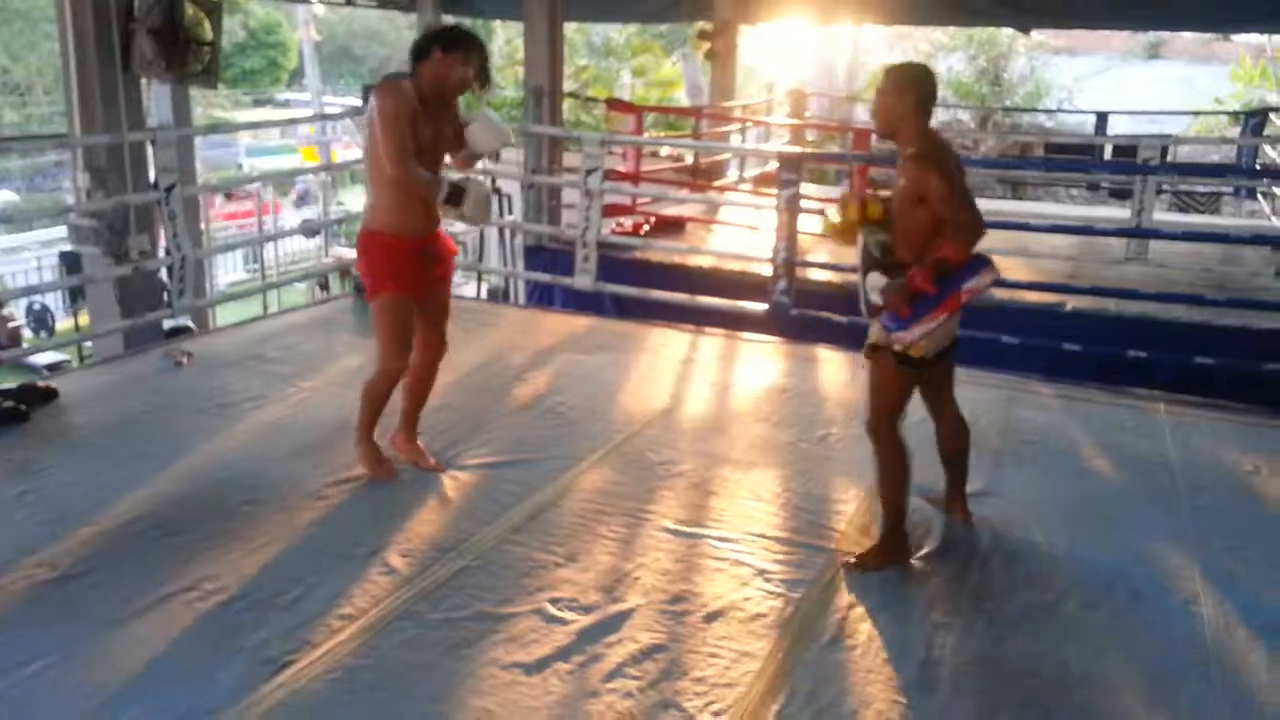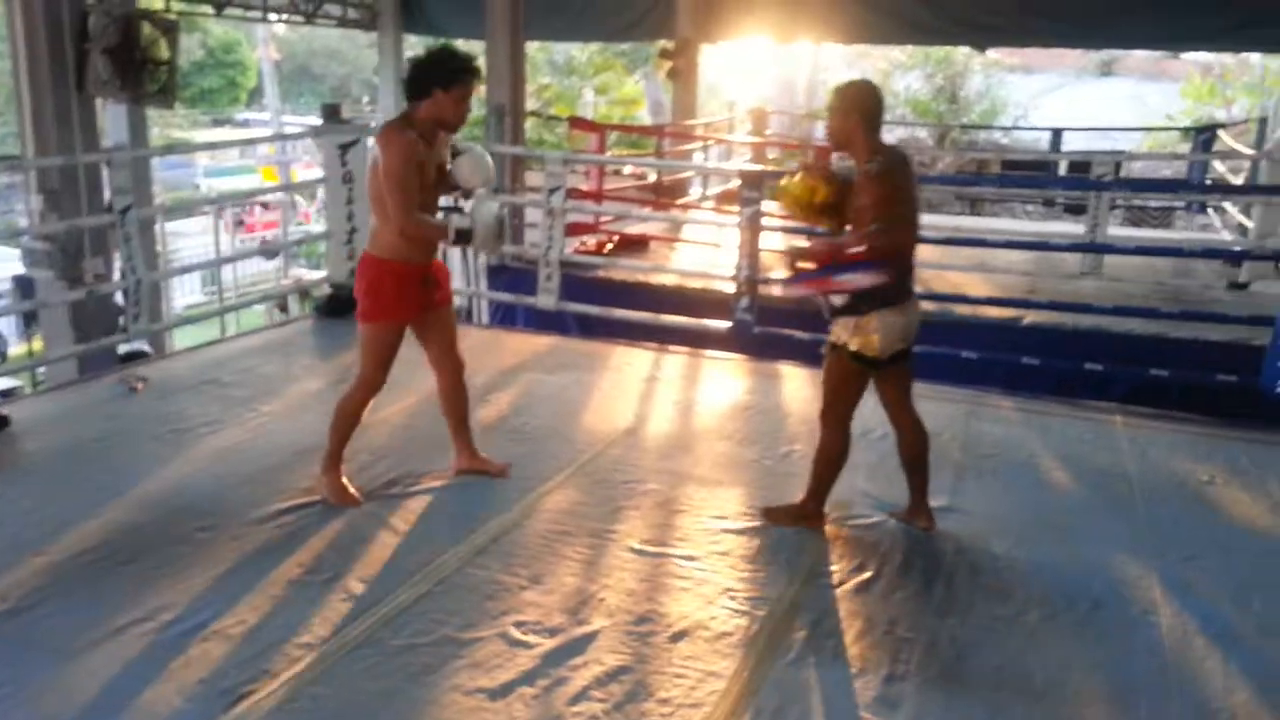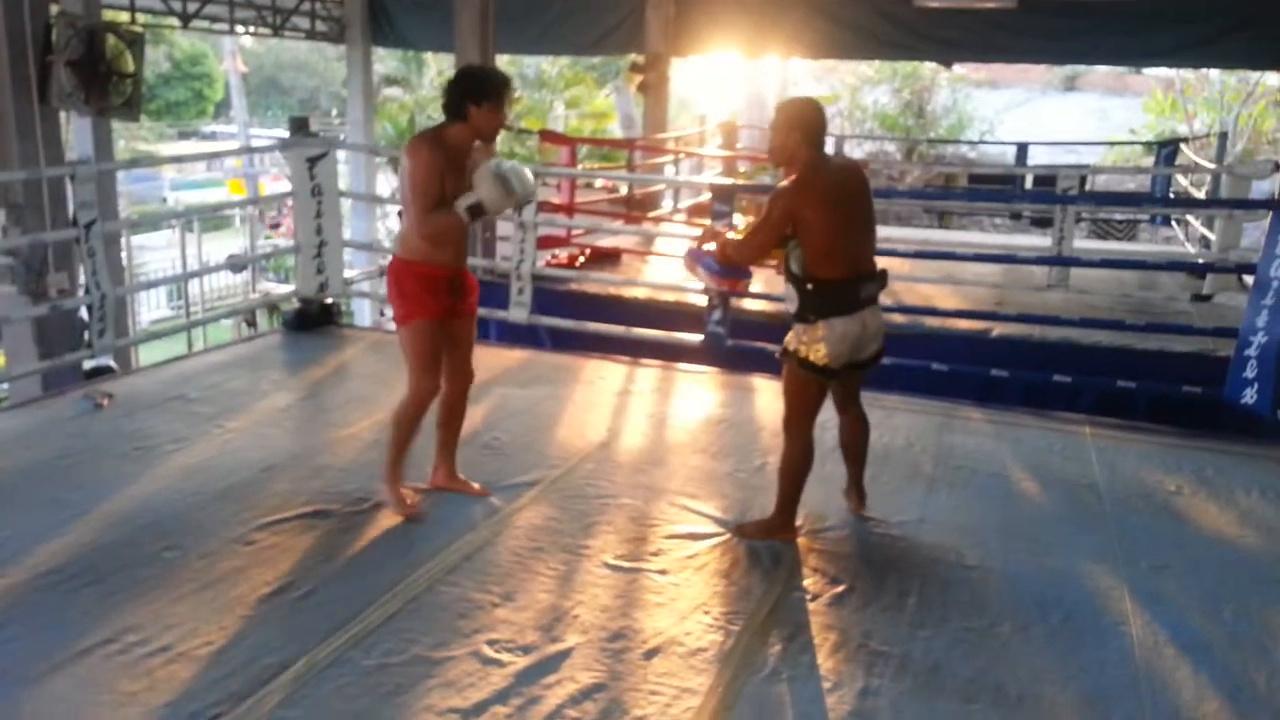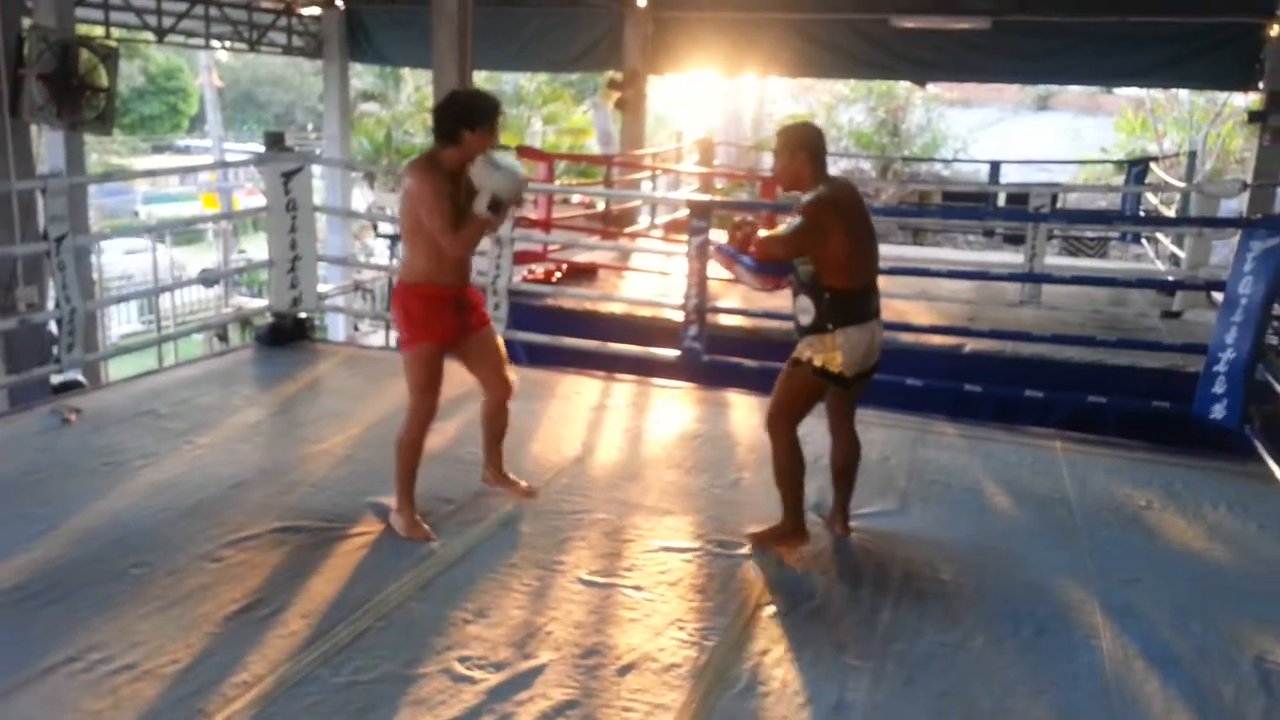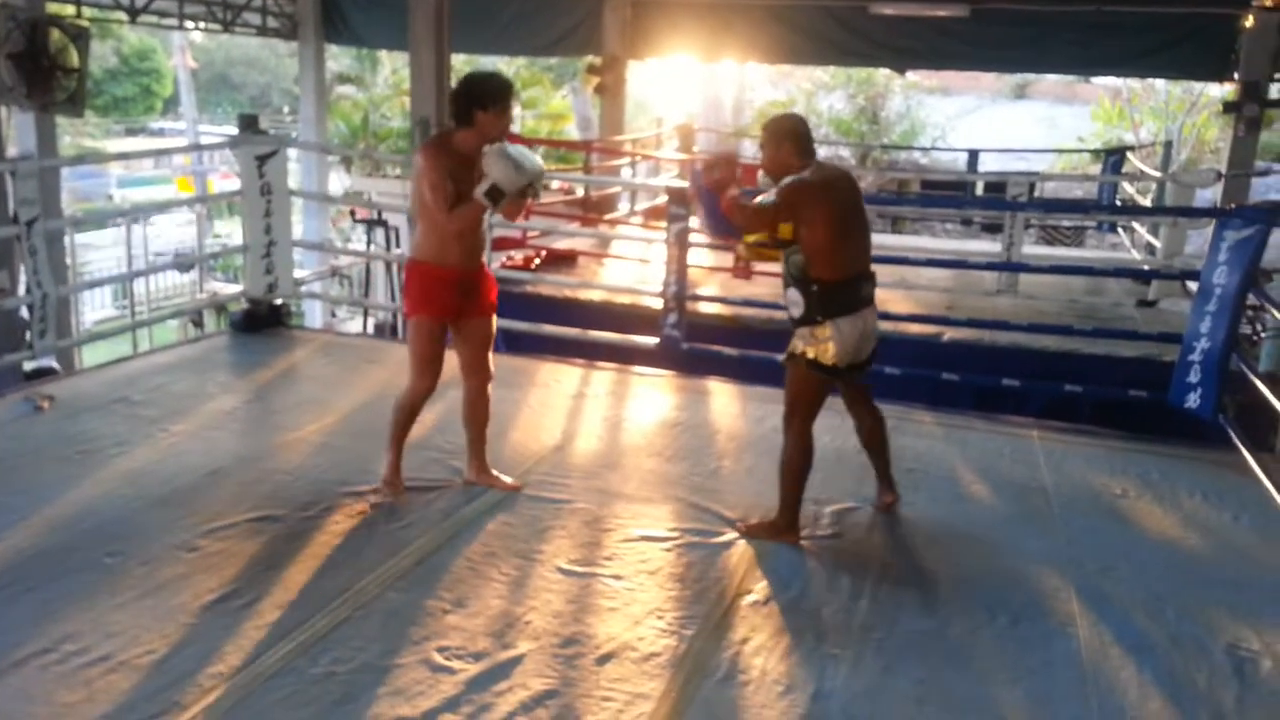
dt=0.4s
person 1, frame 1
left shoulder: (922, 162)
right shoulder: (931, 153)
left elbow: (969, 227)
left wrist: (914, 282)
right wrist: (879, 214)
left hip: (914, 311)
left knee: (881, 425)
right knee: (943, 406)
left ankle: (893, 540)
right ankle: (956, 499)
person 1, frame 2
left shoulder: (874, 175)
right shoulder: (890, 162)
left elbow: (879, 240)
left hip: (867, 314)
right hip: (895, 308)
left knee: (834, 417)
right knee: (901, 410)
left ankle: (812, 508)
right ankle: (919, 507)
person 1, frame 3
left shoulder: (795, 192)
right shoulder: (853, 173)
left elbow: (749, 251)
left wrist: (717, 240)
right wrist: (778, 228)
left hip: (824, 322)
right hip: (865, 313)
left knee: (797, 425)
right knee: (849, 403)
left ankle: (782, 521)
right ankle: (855, 490)
person 1, frame 4
left shoulder: (819, 203)
right shoulder: (843, 193)
left elbow: (780, 247)
left wrist: (747, 239)
right wrist: (760, 240)
left hip: (834, 334)
right hip: (865, 327)
left knee: (779, 422)
right knee: (842, 423)
left ankle: (792, 524)
right ankle: (840, 514)
person 1, frame 5
left shoulder: (799, 188)
right shoulder: (841, 179)
left elbow: (748, 217)
left wrist: (727, 193)
right wrist: (777, 235)
left hip: (826, 324)
right hip: (859, 313)
left knee: (796, 423)
right knee: (860, 401)
left ankle: (785, 523)
right ankle: (885, 487)
person 2, frame 1
left shoulder: (443, 104)
right shoulder: (393, 94)
left elbow: (462, 158)
right elbow: (400, 174)
left wrist: (479, 147)
right wrist: (452, 191)
left hip: (429, 244)
right hip: (386, 249)
left knee: (430, 350)
right knee: (394, 361)
left ankle: (406, 436)
right ankle: (365, 438)
person 2, frame 2
left shoulder: (436, 138)
right shoulder: (398, 141)
right elbow: (406, 223)
left hip: (426, 272)
right hip: (387, 275)
left knee: (450, 368)
right knee: (369, 381)
left ankle: (466, 453)
right ankle: (330, 469)
person 2, frame 3
left shoulder: (478, 151)
right shoulder: (426, 149)
right elbow: (423, 225)
left wrist: (505, 195)
right wrist: (476, 204)
left hip: (455, 277)
right hip: (415, 277)
left knee: (459, 380)
right knee: (425, 386)
left ankle: (445, 471)
right ankle: (393, 475)
person 2, frame 4
left shoulder: (464, 172)
right shoulder: (424, 175)
left elbow: (469, 228)
right elbow: (455, 245)
left wrist: (500, 199)
right wrist: (491, 206)
left hip: (461, 296)
right hip: (421, 300)
left knee: (500, 386)
right knee: (422, 408)
left ankle: (494, 469)
right ankle: (403, 507)
person 2, frame 5
left shoulder: (488, 155)
right shoulder: (433, 156)
left elbow: (511, 214)
right elbow: (450, 223)
left wrist: (522, 185)
right wrist: (493, 188)
left hip: (473, 279)
right hip: (430, 279)
left knee: (478, 376)
right knee: (424, 382)
left ankle: (477, 466)
right ankle: (393, 460)
